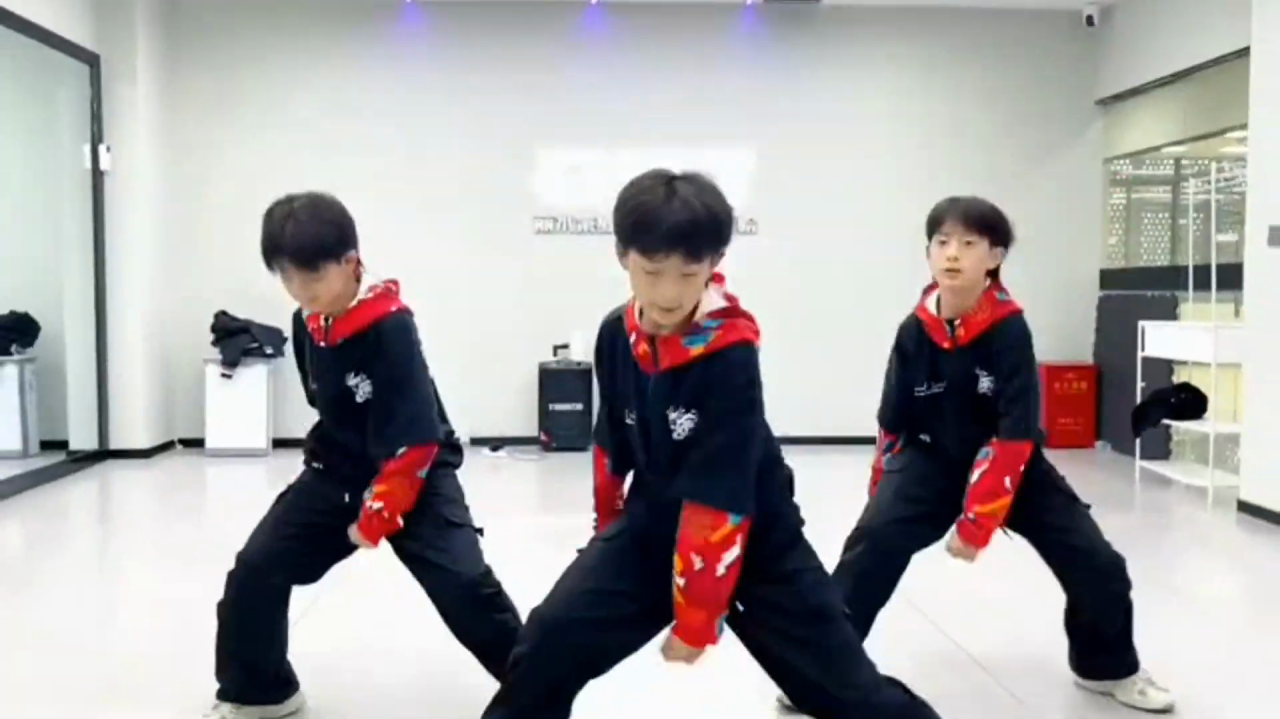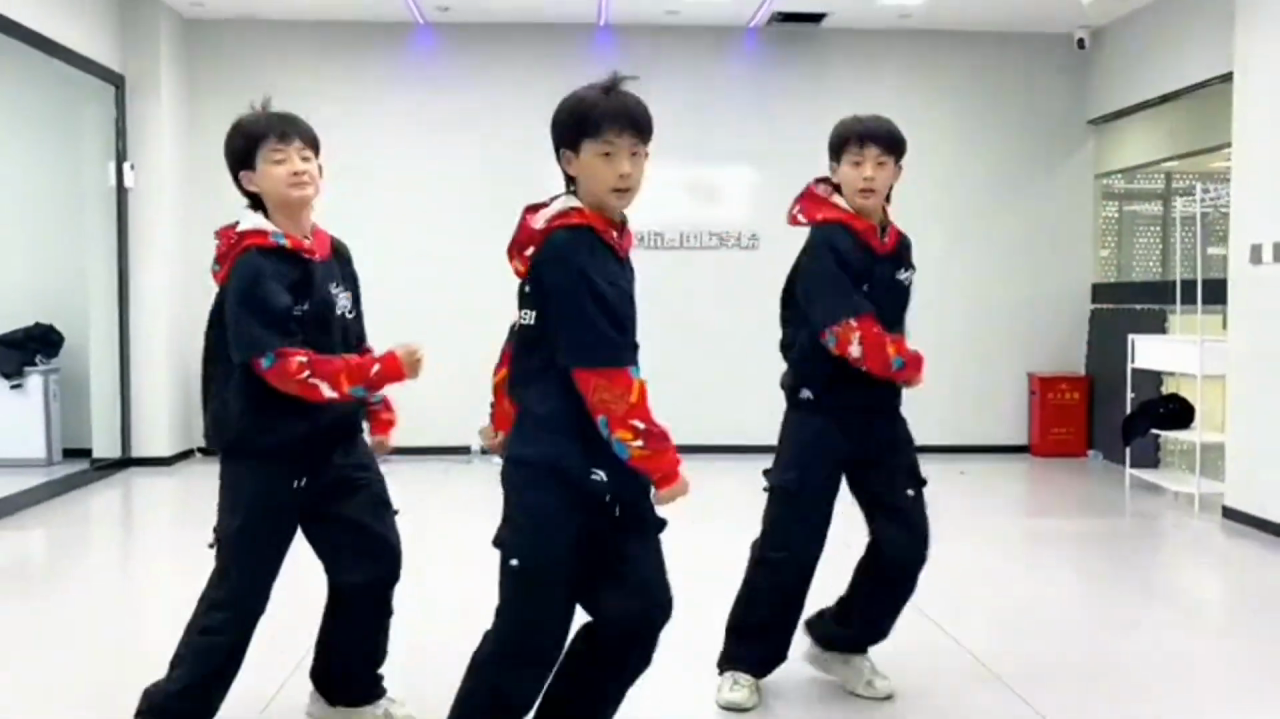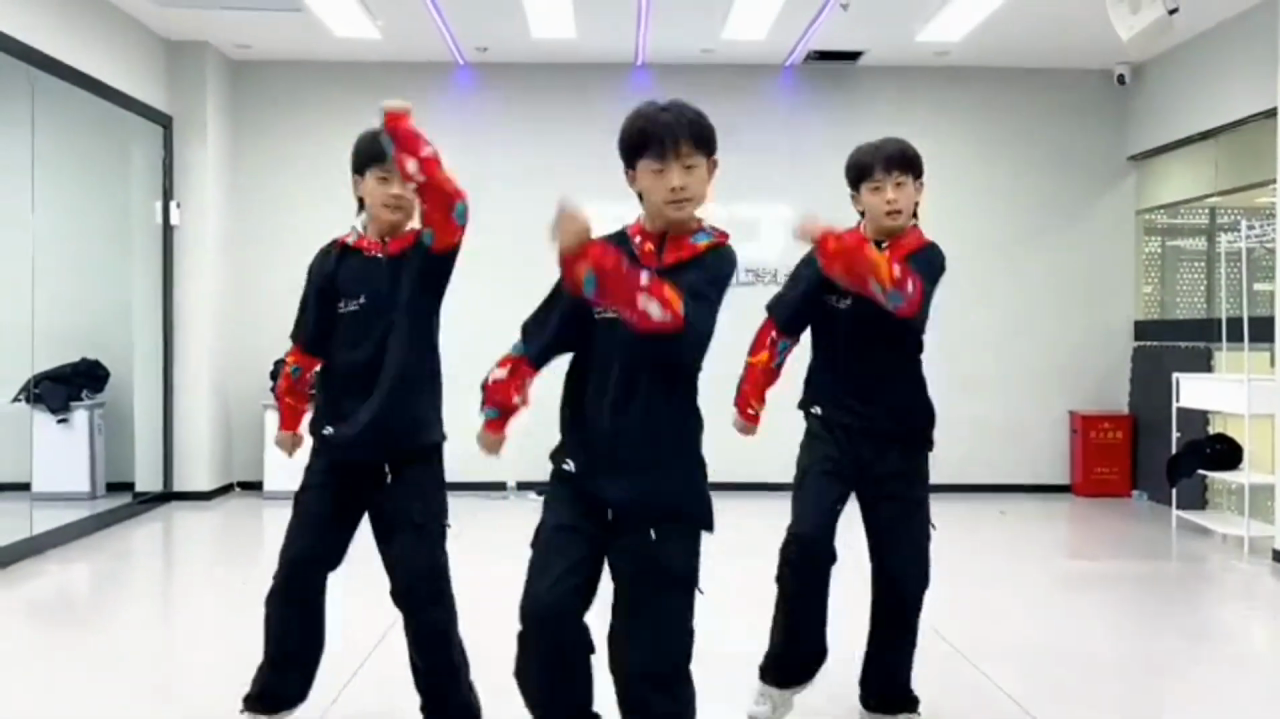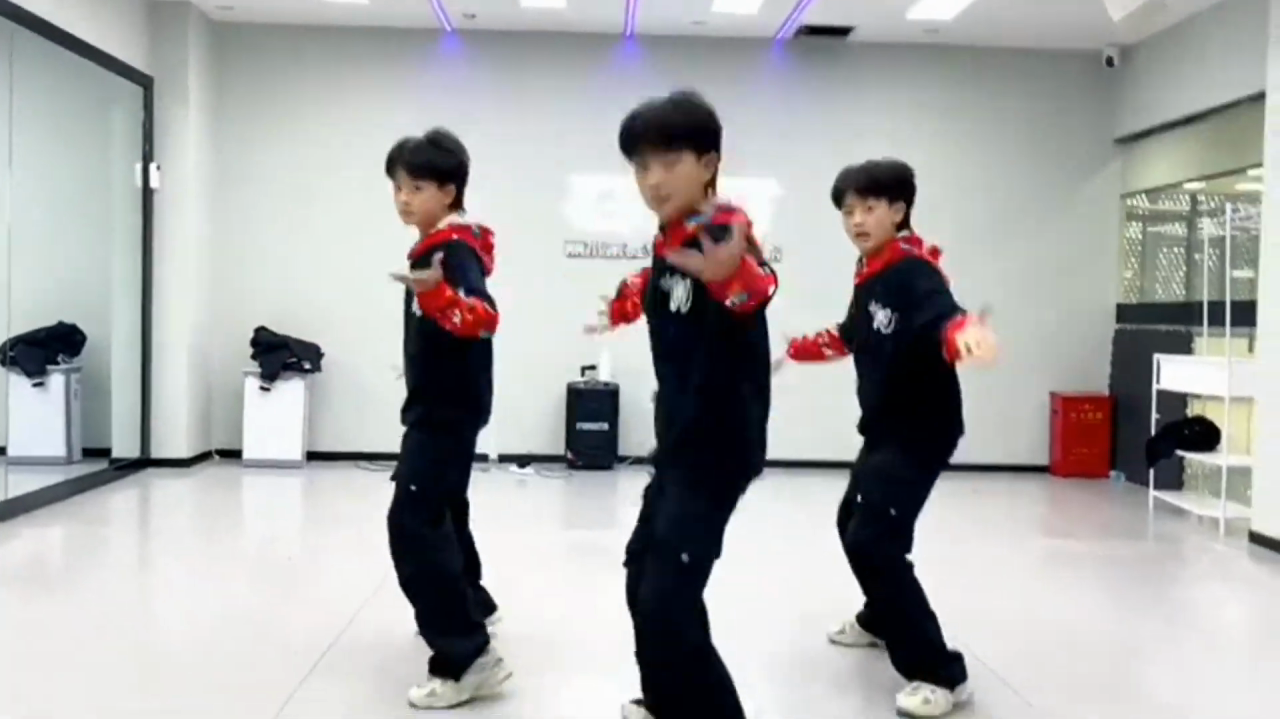
dt=1s
person 1, frame 1
left shoulder: (729, 362)
right shoulder: (616, 335)
left elbow: (720, 504)
left wrist: (696, 623)
right wrist: (607, 511)
left hip: (750, 544)
right hip: (651, 530)
right knee: (546, 651)
person 1, frame 2
left shoulder: (604, 248)
right shoulder: (571, 250)
right elbow: (604, 375)
right wrist: (661, 464)
left hip: (605, 470)
right hip: (550, 474)
left knee: (638, 612)
right knee: (527, 632)
person 1, frame 3
left shoulder: (712, 261)
right shoulder: (600, 253)
left elbow: (664, 316)
right elbow: (536, 342)
left wrist: (592, 263)
right wrist: (497, 410)
left hip: (663, 494)
right hip: (580, 482)
left knee: (651, 655)
right knee: (546, 623)
person 1, frame 4
left shoulder: (720, 240)
right shoulder: (667, 242)
left elbow: (755, 288)
left wrist: (730, 273)
right wrist: (622, 305)
left hip: (718, 452)
right hip: (682, 449)
left knee: (666, 602)
right knee: (645, 568)
person 2, frame 1
left shoulder: (390, 331)
right shoulder: (306, 328)
left elbow: (413, 441)
left wrist: (378, 517)
right wrist: (332, 494)
left hip: (416, 477)
right hip: (336, 474)
left knee: (465, 583)
right knee: (255, 573)
person 2, frame 2
left shoulder: (335, 255)
right shoulder: (254, 265)
right elbow: (282, 363)
left wrist: (378, 411)
right wrist: (382, 369)
left hip: (336, 445)
right hip: (260, 456)
left knee: (373, 564)
right knee: (237, 595)
person 2, frame 3
left shoulder: (431, 253)
right shoulder: (333, 261)
left elbow: (451, 211)
right elbow: (306, 349)
left wrist: (403, 129)
right wrist: (290, 418)
left hip: (409, 455)
right hip: (338, 449)
left knee: (421, 583)
right knee: (300, 566)
person 2, frame 4
left shoulder: (458, 252)
right shoulder: (430, 250)
left elbow: (480, 318)
left wrist: (436, 294)
left hip: (446, 412)
right hip: (438, 408)
left knee: (414, 525)
right knee: (442, 511)
left ankle: (468, 658)
right ankle: (470, 605)
person 3, frame 1
left shoulder: (1008, 332)
right shoulder: (914, 334)
left elbow: (1013, 437)
right elbow: (893, 427)
left wrist: (977, 524)
right wrist: (880, 496)
left hip: (1008, 463)
right hip: (933, 459)
left knee: (1095, 561)
right knee: (874, 542)
left ankle: (1109, 669)
person 3, frame 2
left shoulder: (897, 246)
right shoulder: (825, 241)
right elbow: (848, 333)
right wrist: (907, 363)
left hip: (879, 414)
right hip: (818, 414)
left knee: (905, 541)
right knee: (790, 546)
left ankle: (842, 642)
right ankle: (744, 660)
person 3, frame 3
left shoulder: (925, 259)
right shoulder: (821, 262)
left elbow: (898, 294)
right elbow: (777, 330)
left wrist: (840, 246)
right wrist: (747, 401)
left hip: (899, 442)
right hip: (830, 433)
left knee: (903, 574)
right knee: (807, 547)
person 3, frame 4
left shoulder: (914, 272)
right shoulder: (869, 277)
left elbow: (950, 322)
right elbow: (850, 335)
left wrist: (971, 336)
right wrist: (799, 349)
left hip: (920, 432)
right hip: (886, 429)
left knee: (873, 540)
right knee: (855, 523)
left ankle: (938, 673)
right ankle: (881, 618)
